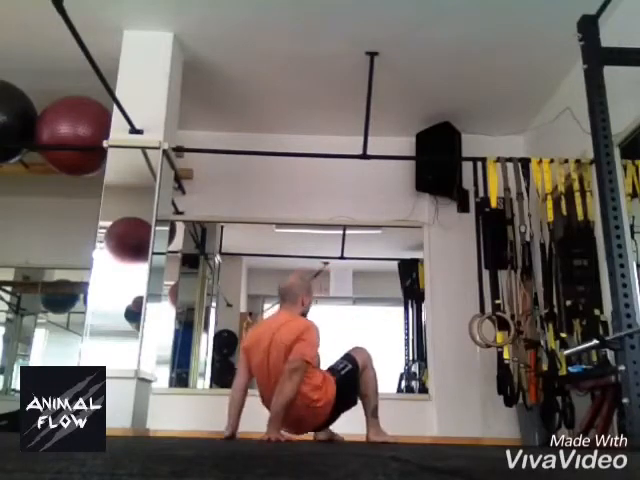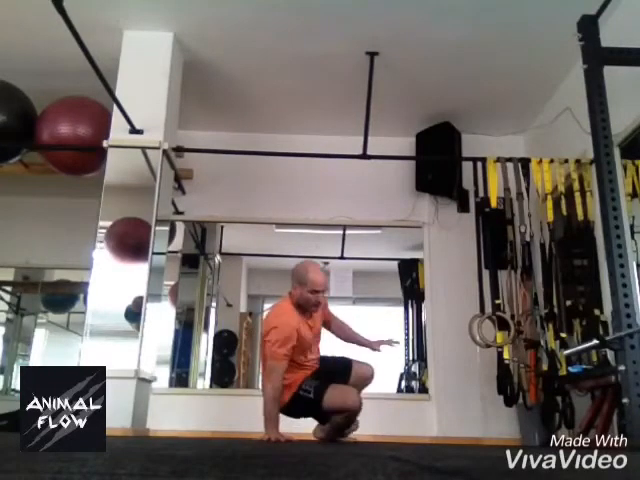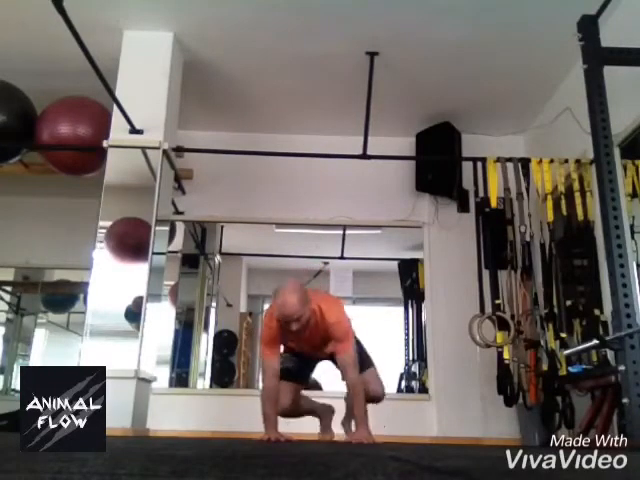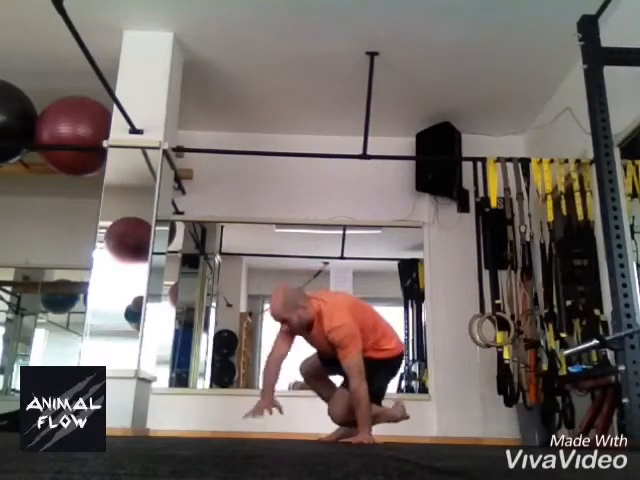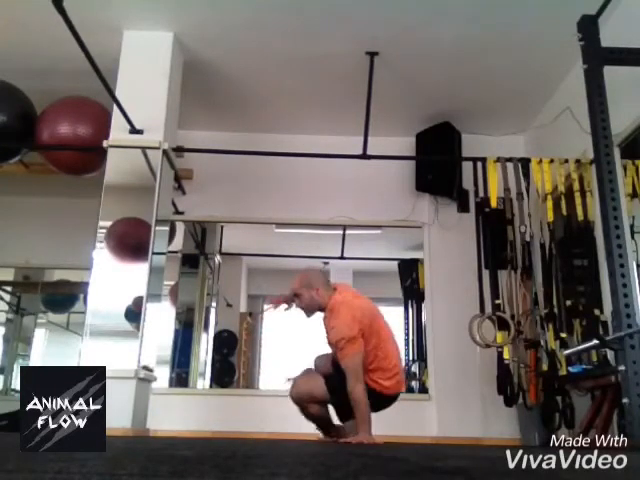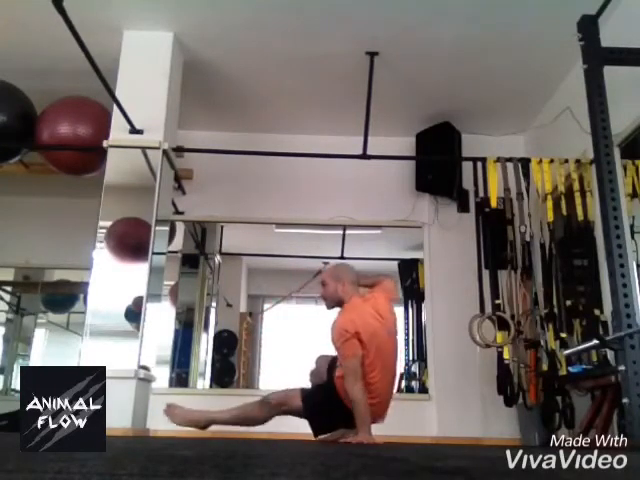
dt=0.5s
person 1, frame 1
left shoulder: (253, 333)
right shoulder: (305, 328)
left elbow: (239, 383)
right elbow: (289, 380)
left wrist: (231, 429)
right wrist: (272, 429)
right hip: (317, 409)
right knee: (362, 355)
left ankle: (321, 429)
right ankle: (374, 429)
person 1, frame 2
left shoulder: (316, 305)
right shoulder: (282, 322)
left elbow: (333, 323)
right elbow: (273, 378)
left wrist: (369, 344)
right wrist: (272, 430)
left hip: (311, 367)
right hip: (291, 389)
left knee: (366, 373)
right knee: (352, 401)
left ankle: (331, 424)
right ankle: (327, 431)
person 1, frame 3
left shoulder: (332, 315)
right shoulder: (272, 323)
left elbow: (351, 374)
right elbow: (270, 379)
left wrist: (362, 428)
right wrist: (271, 429)
left hip: (334, 341)
right hip: (298, 350)
left knee: (375, 392)
right knee: (283, 407)
left ankle: (349, 413)
right ankle: (322, 412)
person 1, frame 4
left shoulder: (337, 322)
right shoulder: (292, 316)
left elbow: (357, 380)
right elbow: (276, 356)
left wrist: (364, 433)
right wrist: (266, 397)
left hip: (384, 353)
left knee: (339, 414)
right knee: (308, 370)
left ankle: (392, 414)
person 1, frame 5
left shoulder: (341, 323)
right shoulder: (340, 292)
left elbow: (355, 383)
right elbow: (324, 286)
left wrist: (364, 434)
right wrist: (290, 296)
left hip: (380, 387)
right hip: (380, 372)
left knee: (299, 389)
right knee: (322, 363)
right ankle: (350, 425)
person 1, frame 6
left shoulder: (346, 324)
right shoulder: (379, 301)
left elbow: (355, 384)
right elbow: (389, 282)
left wrist: (364, 433)
right wrist: (360, 281)
left hip: (355, 403)
right hip: (376, 394)
left knee: (275, 402)
right knee: (322, 364)
left ankle: (204, 419)
right ankle: (345, 426)
